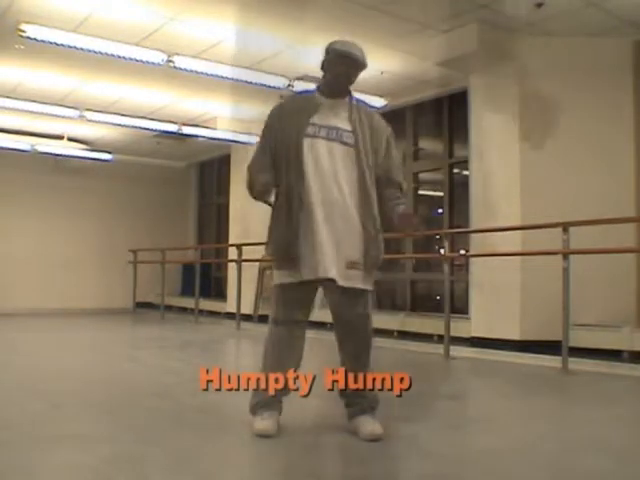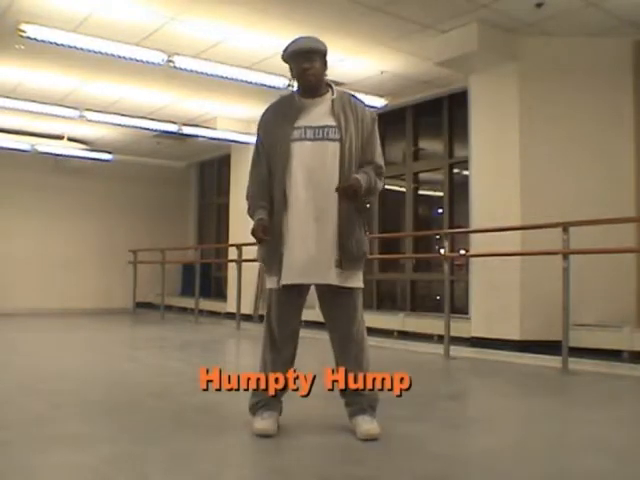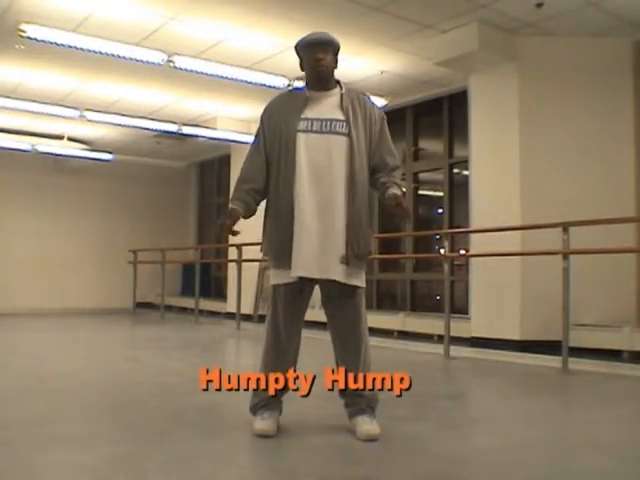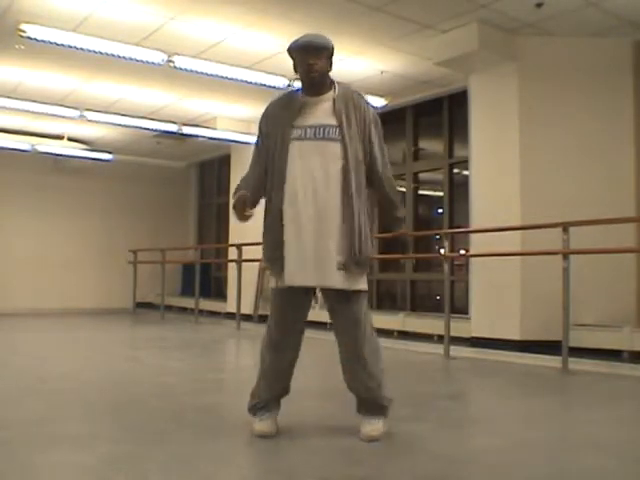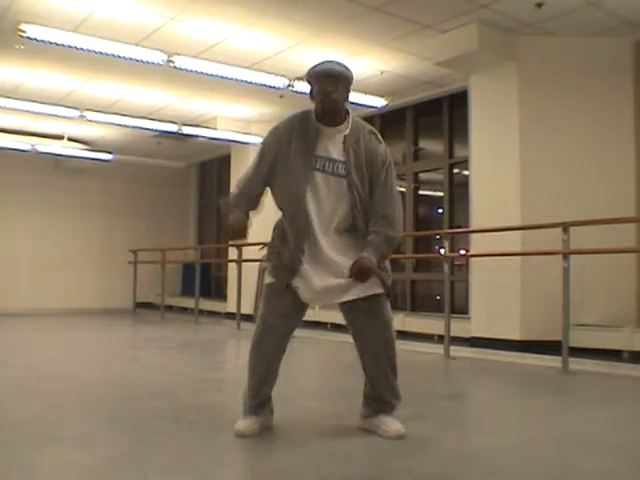
dt=0.7s
person 1, frame 1
left shoulder: (371, 123)
right shoulder: (288, 112)
left elbow: (388, 180)
right elbow: (264, 163)
left wrist: (400, 211)
right wrist: (261, 185)
left hip: (352, 242)
right hip: (298, 237)
left knee: (356, 330)
right knee: (286, 325)
left ankle: (360, 406)
right ankle: (266, 403)
person 1, frame 2
left shoulder: (357, 113)
right shoulder: (274, 116)
left elbow: (375, 167)
right elbow: (260, 176)
left wrist: (362, 181)
right wrist: (260, 214)
left hip: (340, 239)
right hip: (287, 241)
left knee: (349, 328)
right knee: (279, 328)
left ankle: (361, 406)
right ankle: (267, 403)
person 1, frame 3
left shoulder: (364, 110)
right shoulder: (278, 109)
left elbow: (384, 163)
right elbow: (257, 166)
left wrist: (391, 190)
right wrist: (239, 204)
left hip: (344, 236)
right hip: (291, 235)
left knee: (350, 324)
right knee: (282, 323)
left ankle: (360, 406)
right ankle: (267, 403)
person 1, frame 4
left shoulder: (357, 109)
right shoulder: (276, 113)
left elbow: (377, 170)
right elbow: (261, 168)
left wrist: (395, 214)
right wrist: (245, 194)
left hip: (343, 240)
right hip: (292, 239)
left knee: (354, 326)
right knee: (282, 328)
left ankle: (373, 408)
right ankle: (265, 406)
person 1, frame 5
left shoulder: (369, 143)
right shoulder: (287, 133)
left elbow: (385, 204)
right elbow: (257, 179)
left wrist: (375, 252)
right wrist: (238, 213)
left hip: (352, 257)
right hip: (296, 254)
left knee: (377, 332)
right knee: (270, 333)
left ankle: (378, 409)
right ankle: (257, 408)
